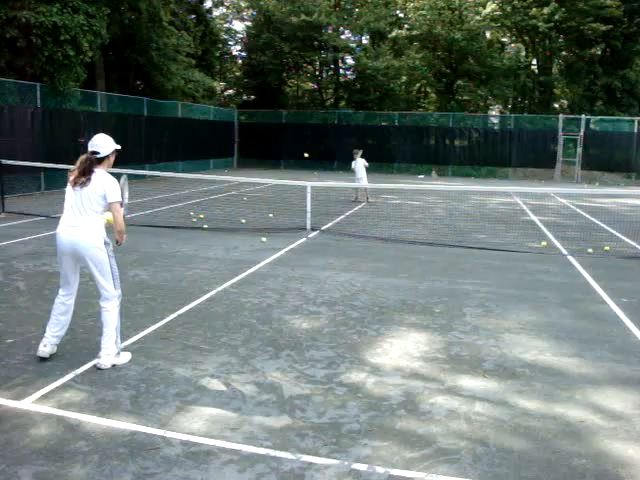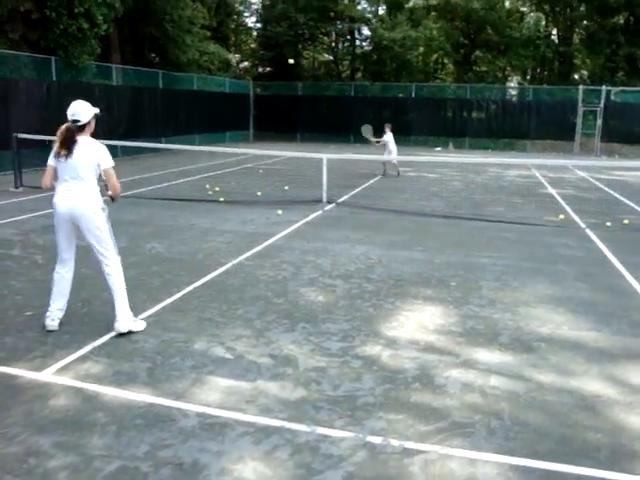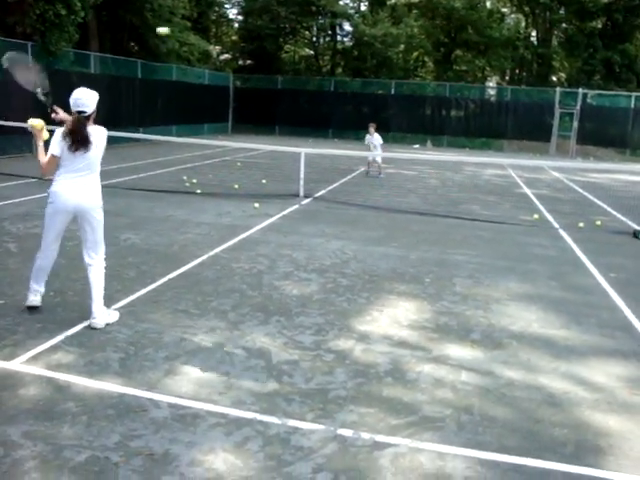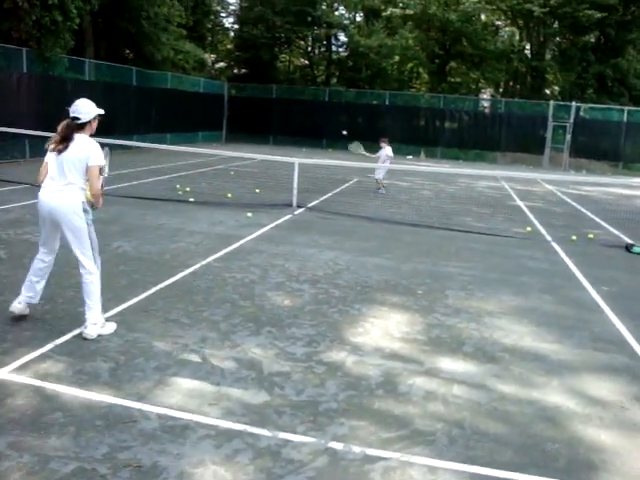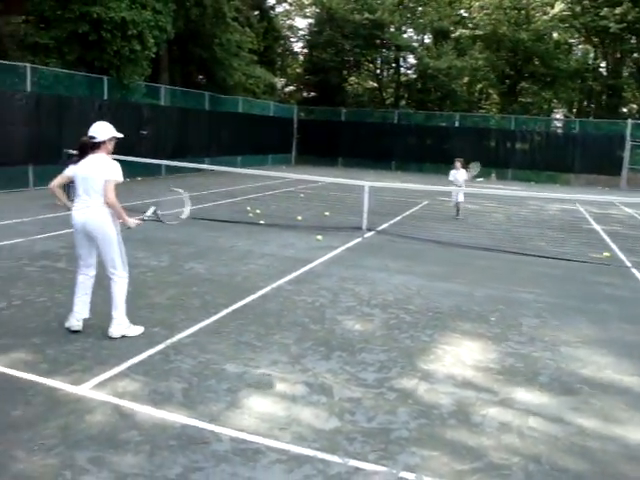
dt=1s
person 1, frame 1
left shoulder: (75, 177)
right shoulder: (109, 182)
left elbow: (74, 211)
right elbow: (119, 224)
right wrist: (120, 238)
left hip: (65, 236)
right hip: (90, 240)
left knee: (66, 292)
right knee: (110, 296)
left ankle: (48, 342)
right ankle: (108, 353)
person 1, frame 2
left shoulder: (59, 147)
right shoulder: (97, 148)
left elbow: (47, 184)
right elbow: (115, 188)
right wrist: (113, 196)
left hip: (62, 206)
right hip: (88, 207)
left knee: (64, 262)
right knee: (110, 261)
left ankle: (53, 316)
right ankle: (123, 319)
person 1, frame 3
left shoulder: (61, 135)
right shoulder: (100, 134)
left elbow: (46, 170)
left wrist: (39, 142)
right wrist: (67, 119)
left hip: (62, 196)
right hip: (90, 200)
left knee: (48, 247)
right knee: (94, 258)
left ankle: (35, 294)
right ankle: (98, 313)
person 1, frame 4
left shoulder: (57, 144)
right shoulder: (92, 147)
left elbow: (42, 177)
right elbow: (94, 190)
right wrist: (98, 201)
left hip: (46, 202)
right hip: (70, 205)
left knee: (45, 253)
right knee: (89, 266)
left ankle: (23, 301)
right ankle: (93, 323)
person 1, frame 5
left shoulder: (79, 163)
right shoulder: (111, 164)
left elbow: (54, 186)
right elbow: (109, 199)
left wrist: (70, 206)
right wrist: (126, 219)
left hip: (79, 218)
right hip: (101, 219)
left knee: (85, 269)
right knee: (118, 272)
left ankle: (76, 319)
right ankle: (118, 324)
